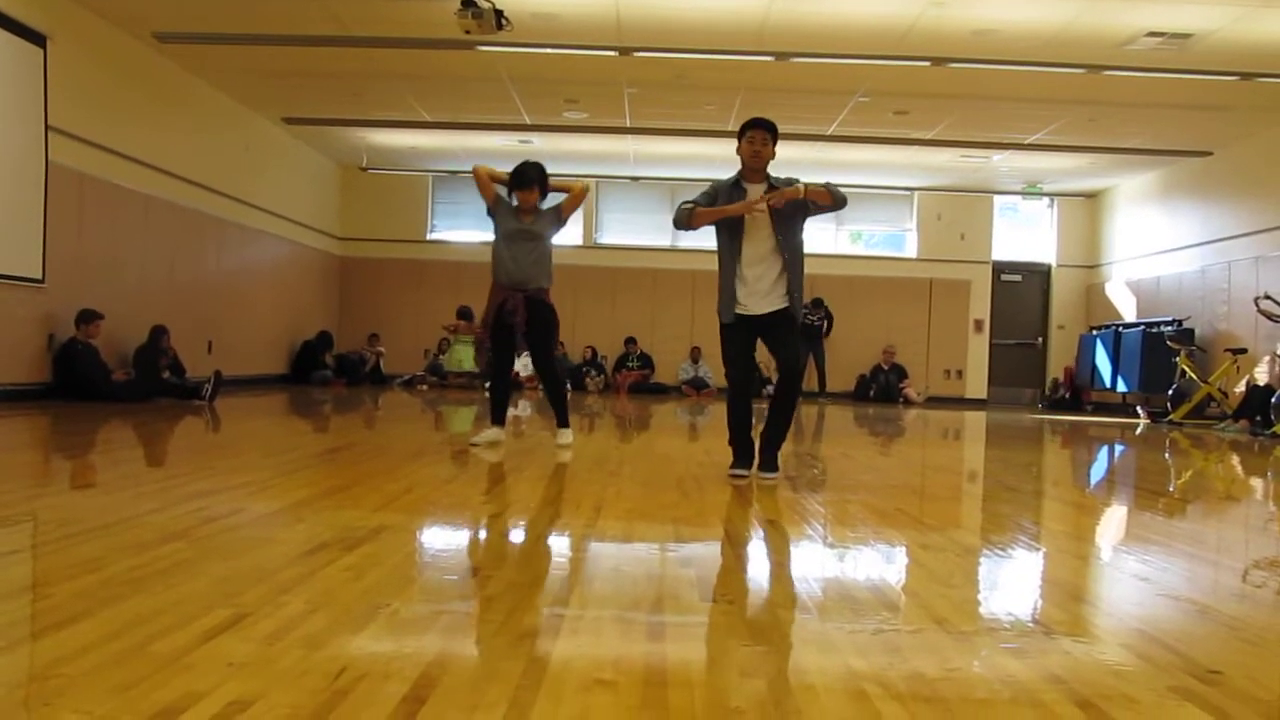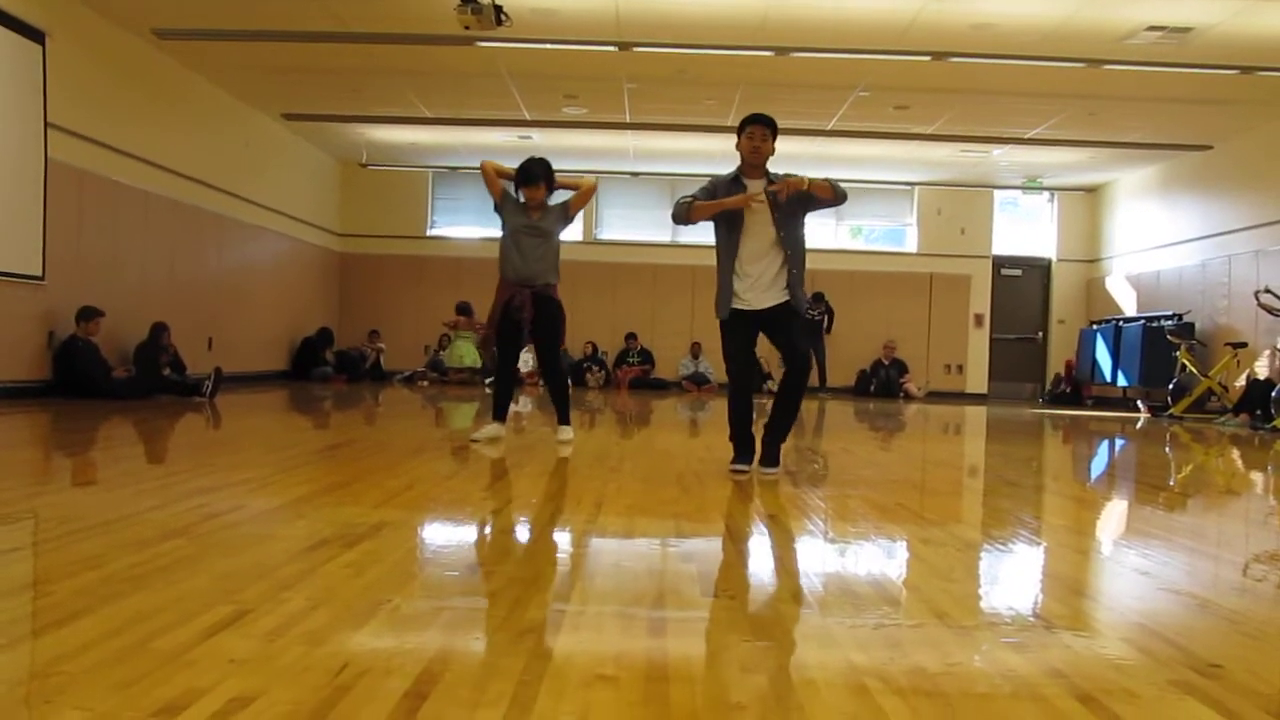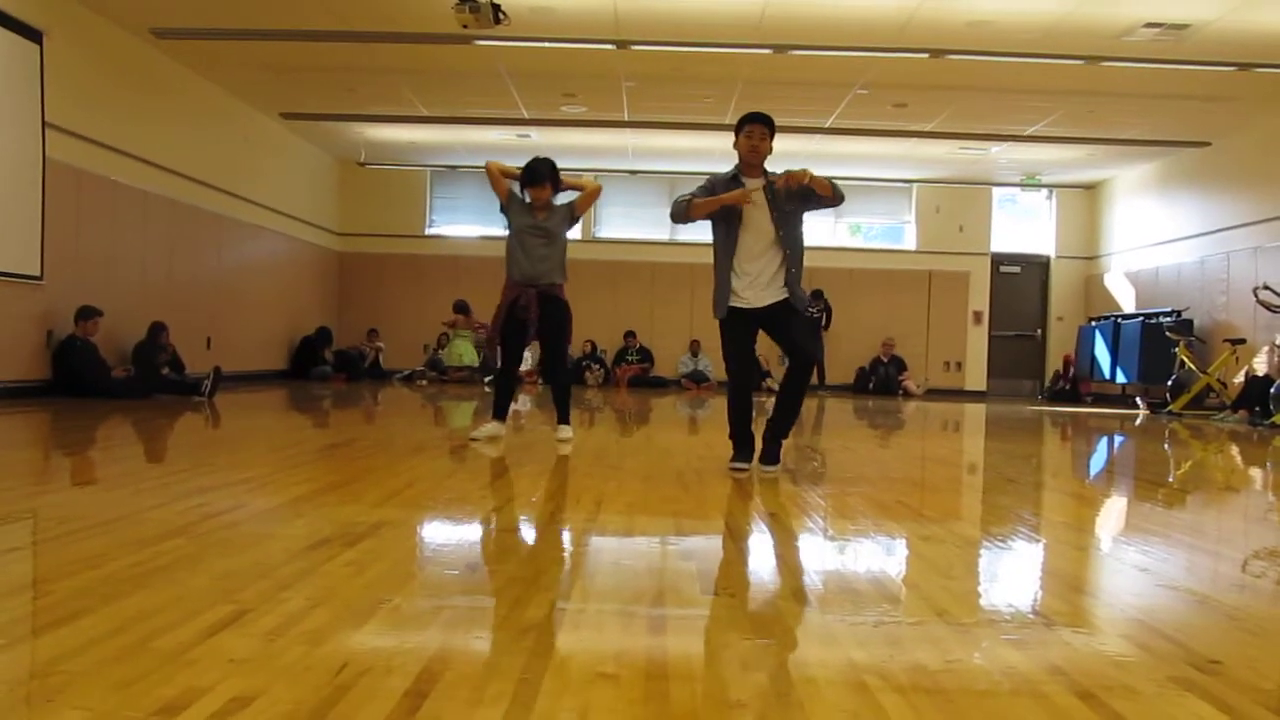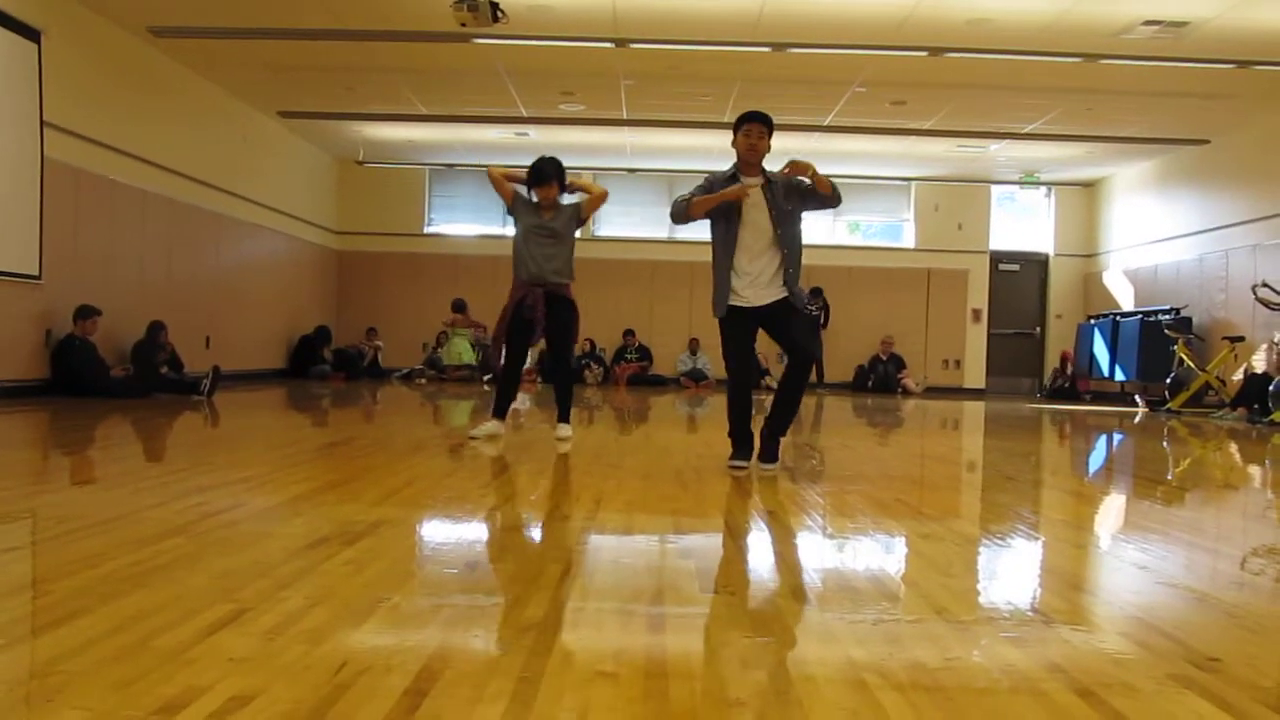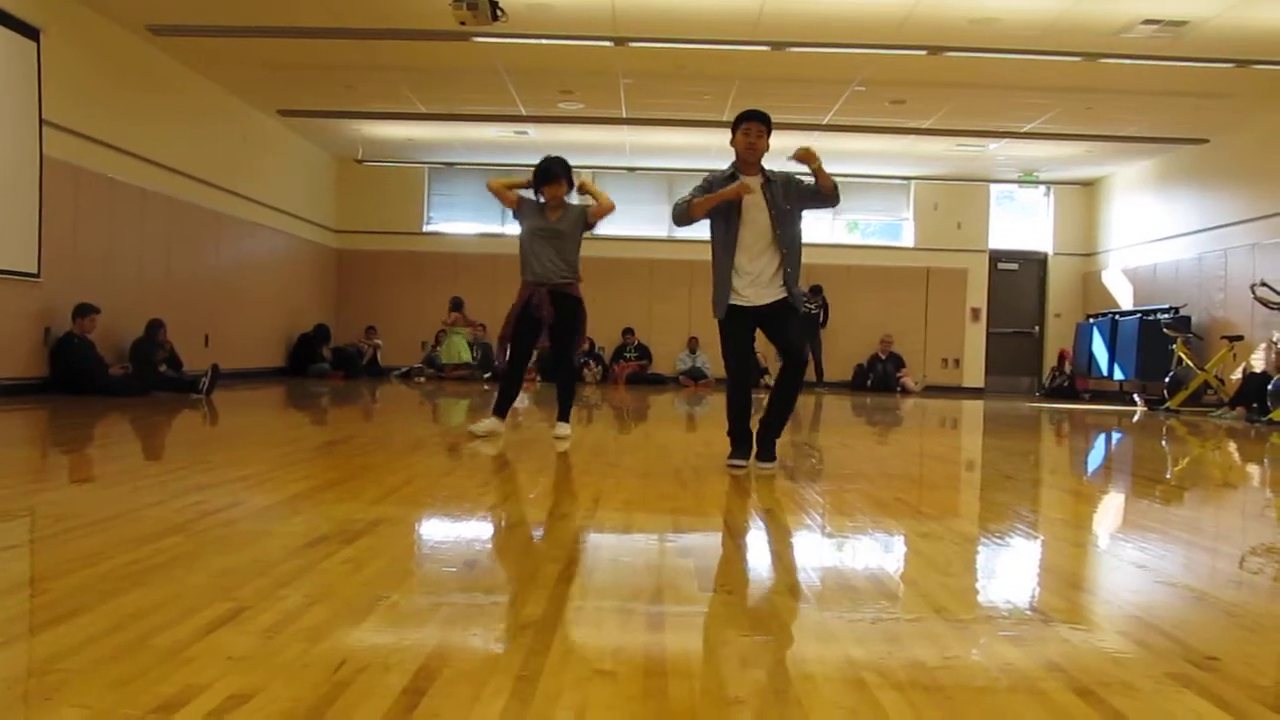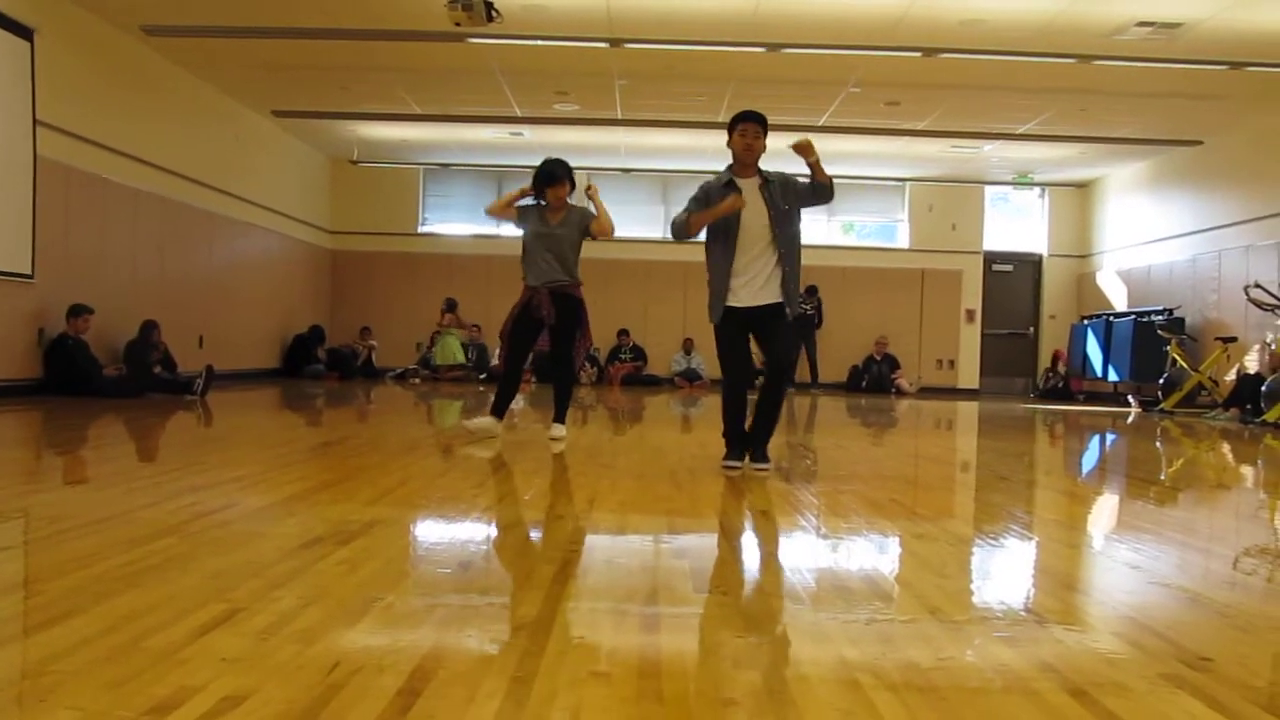
dt=0.1s
person 1, frame 1
left shoulder: (790, 192)
right shoulder: (721, 191)
left elbow: (838, 199)
right elbow: (682, 218)
left wrist: (801, 191)
right wrist: (731, 209)
left hip: (780, 306)
right hip: (736, 308)
left knee: (792, 372)
right knee: (739, 382)
left ankle: (770, 450)
right ankle: (742, 454)
person 1, frame 2
left shoulder: (788, 190)
right shoulder: (721, 187)
left elbow: (837, 196)
right elbow: (680, 213)
left wrist: (805, 183)
right wrist: (728, 203)
left hip: (780, 300)
right hip: (736, 304)
left knee: (800, 362)
right knee: (740, 379)
left ankle: (773, 442)
right ankle: (743, 449)
person 1, frame 3
left shoulder: (788, 189)
right shoulder: (719, 185)
left elbow: (835, 197)
right elbow: (678, 212)
left wrist: (807, 177)
right wrist: (727, 199)
left hip: (779, 298)
right hip: (735, 302)
left knee: (805, 357)
right knee: (740, 377)
left ankle: (774, 439)
right ankle: (742, 447)
person 1, frame 4
left shoulder: (786, 186)
right shoulder: (717, 184)
left elbow: (831, 199)
right elbow: (678, 213)
left wrist: (811, 173)
right wrist: (724, 196)
left hip: (778, 296)
right hip: (735, 300)
left knee: (804, 356)
right knee: (740, 376)
left ankle: (771, 437)
right ankle: (741, 445)
person 1, frame 5
left shoulder: (785, 185)
right shoulder: (716, 184)
left elbow: (830, 198)
right elbow: (680, 215)
left wrist: (816, 166)
right wrist: (724, 194)
left hip: (777, 296)
right hip: (734, 300)
left knee: (796, 358)
right knee: (740, 374)
left ankle: (768, 437)
right ankle: (740, 444)
person 1, frame 6
left shoulder: (782, 186)
right shoulder: (713, 190)
left elbow: (823, 194)
right elbow: (679, 230)
left wrist: (812, 161)
right wrist: (718, 211)
left hip: (771, 300)
right hip: (729, 302)
left knee: (780, 368)
right knee: (734, 376)
left ankle: (758, 444)
right ankle: (734, 444)
person 2, frame 1
left shoulder: (551, 217)
right shoulder: (501, 211)
left elbow: (582, 188)
right elbow: (478, 172)
left wrist: (551, 185)
right wrist: (508, 179)
left hip: (537, 300)
right hip: (503, 299)
left knee: (545, 365)
right knee: (500, 365)
left ankle: (563, 426)
right ankle: (497, 426)
person 2, frame 2
left shoulder: (559, 213)
right shoulder: (509, 207)
left elbow: (590, 186)
right elbow: (486, 167)
left wrist: (559, 182)
right wrist: (516, 175)
left hip: (545, 297)
right hip: (511, 295)
left knee: (550, 363)
right knee: (505, 361)
left ankle: (564, 424)
right ankle: (498, 422)
person 2, frame 3
left shoulder: (564, 213)
right shoulder: (514, 207)
left elbow: (595, 187)
right elbow: (491, 167)
left wrist: (564, 182)
right wrist: (521, 175)
left hip: (551, 296)
right hip: (516, 295)
left knee: (555, 362)
right knee: (509, 360)
left ankle: (564, 423)
right ankle: (498, 421)
person 2, frame 4
left shoulder: (572, 212)
right shoulder: (521, 207)
left elbow: (601, 194)
right elbow: (493, 173)
left wrist: (578, 185)
right wrist: (525, 178)
left hip: (558, 296)
right hip: (524, 294)
left knee: (560, 361)
right knee: (512, 359)
left ankle: (564, 421)
right ankle: (497, 420)
person 2, frame 5
left shoulder: (578, 214)
right shoulder: (527, 209)
left elbow: (608, 206)
right elbow: (493, 186)
left wrist: (587, 187)
right wrist: (527, 182)
left hip: (565, 295)
right hip: (532, 294)
left knee: (563, 360)
right knee: (517, 356)
left ankle: (563, 420)
right ankle: (498, 418)
person 2, frame 6
left shoulder: (581, 216)
right shoulder: (530, 213)
left elbow: (606, 232)
right elbow: (492, 211)
left wrist: (595, 199)
right wrist: (521, 193)
left hip: (566, 296)
right hip: (533, 295)
left knee: (563, 360)
right knee: (513, 356)
left ankle: (559, 422)
right ankle: (495, 418)
